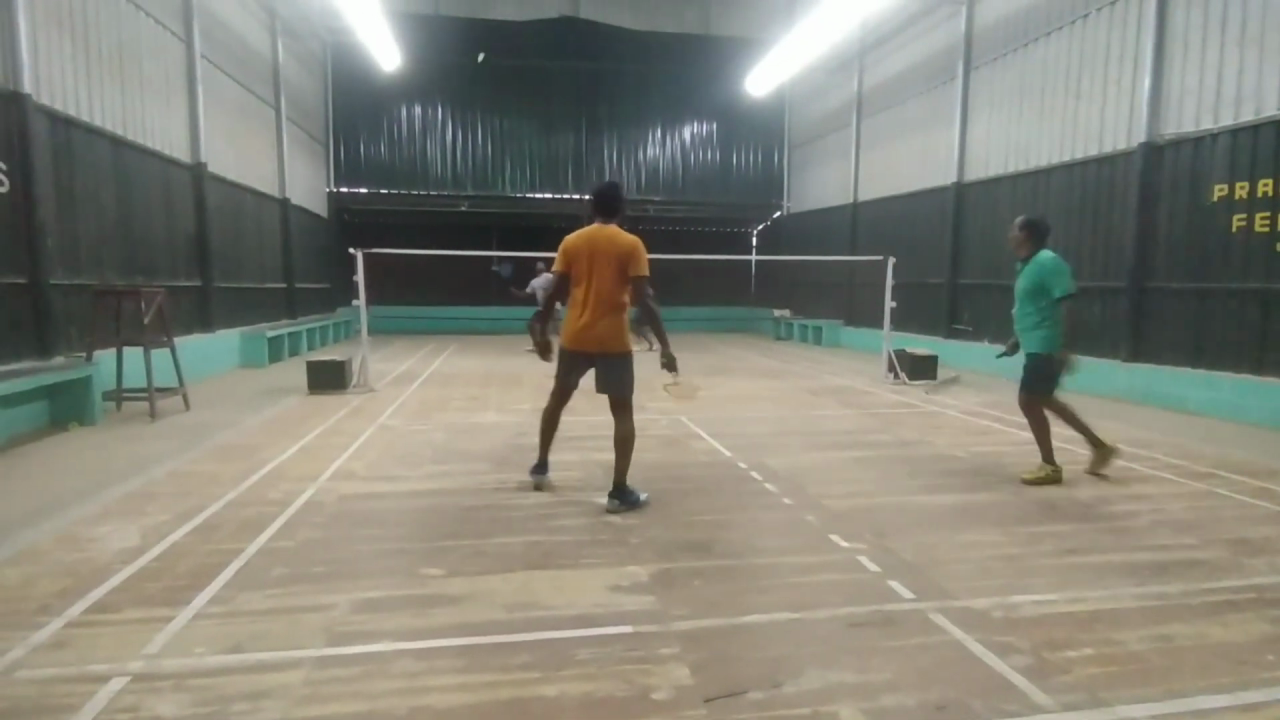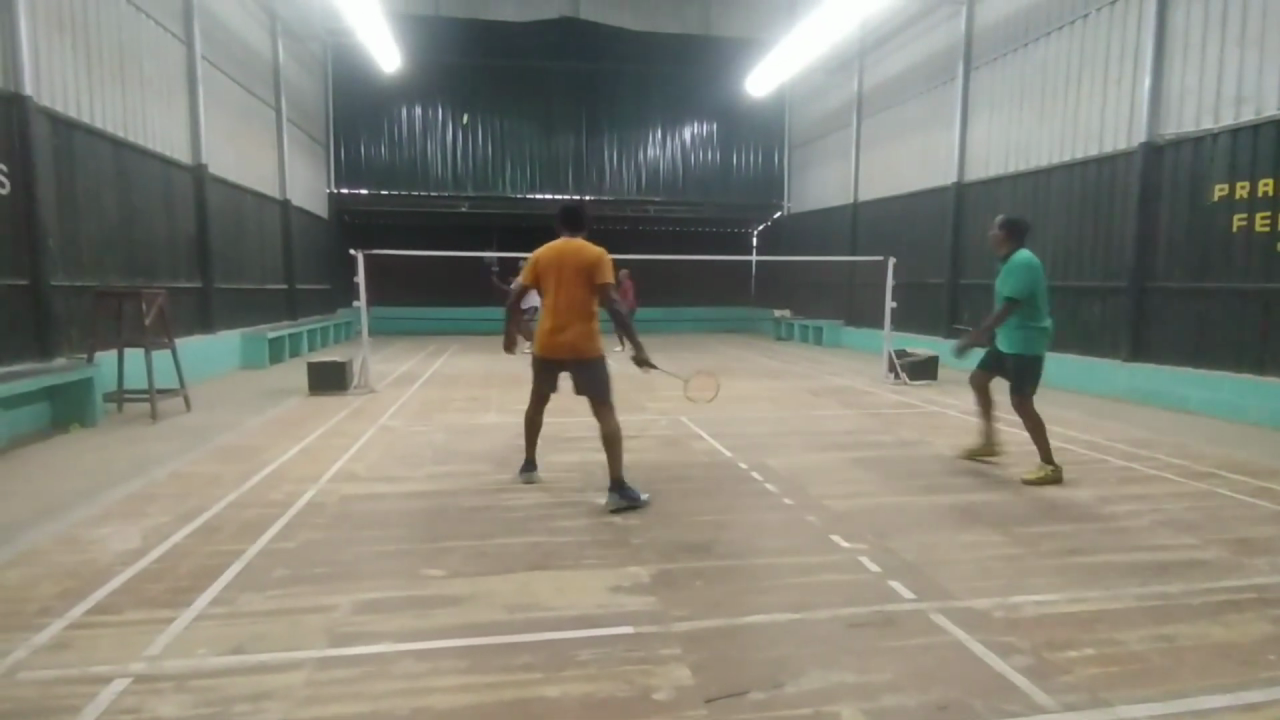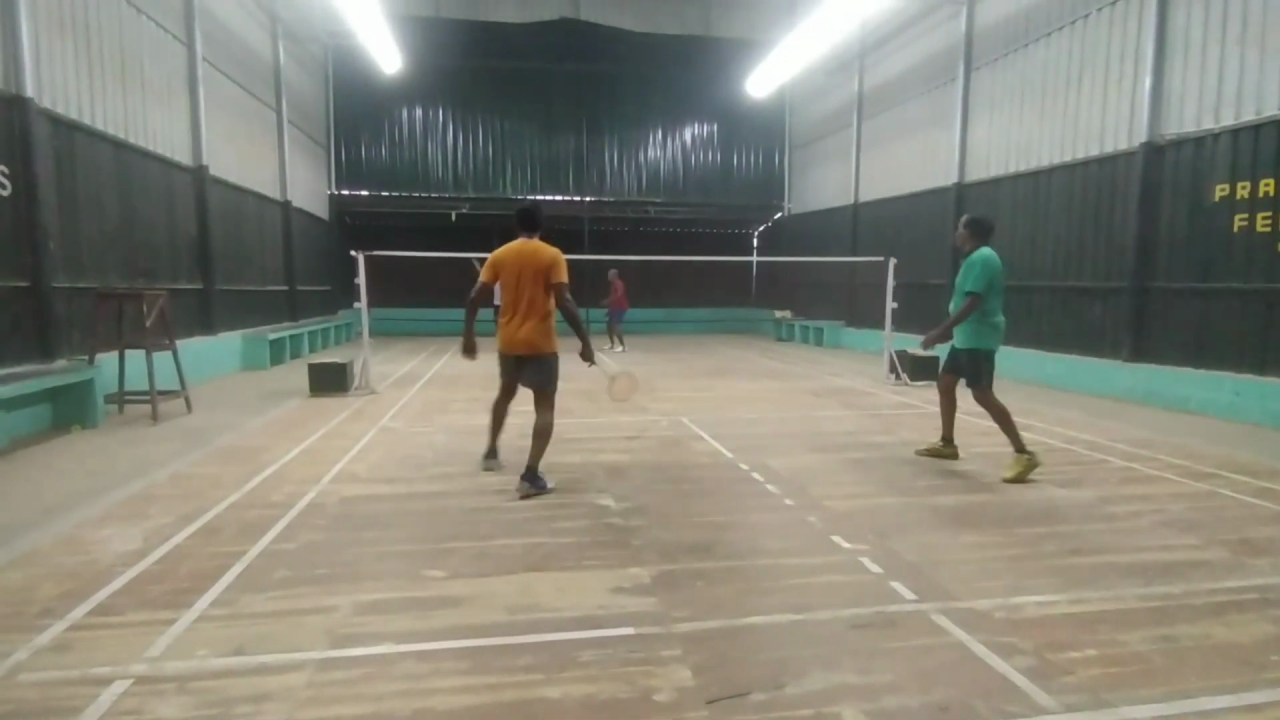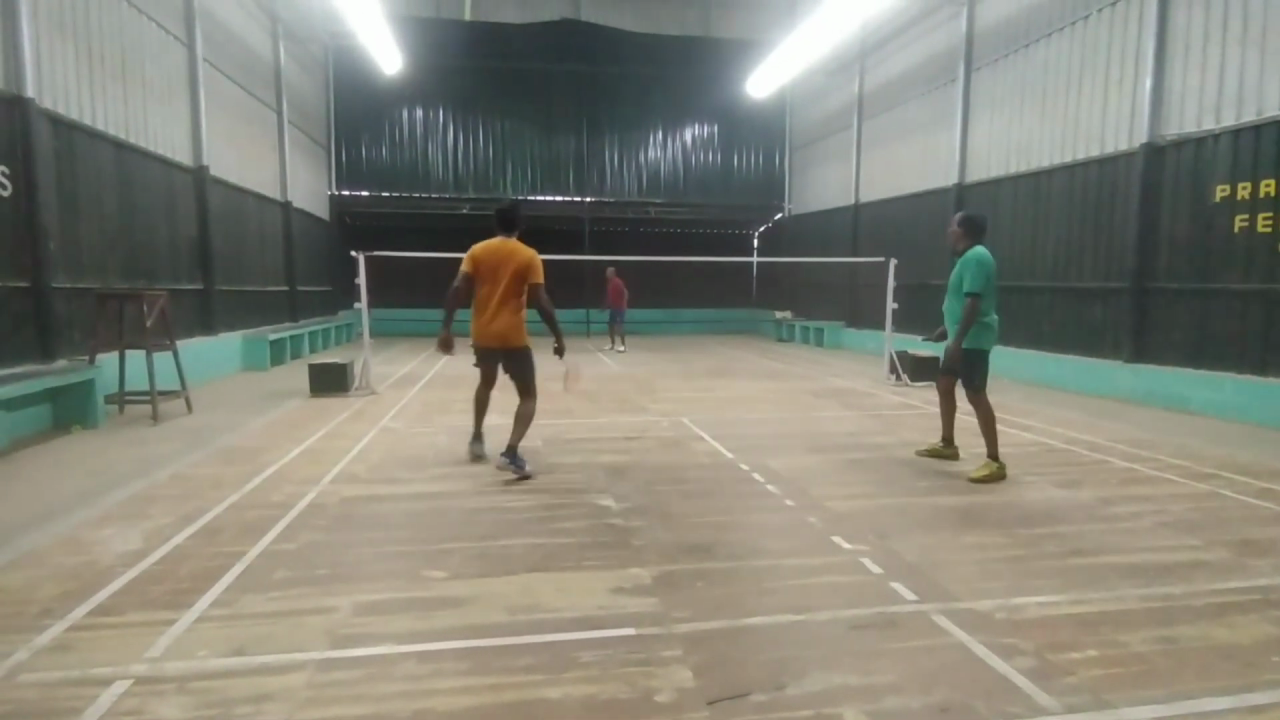
dt=0.3s
person 1, frame 1
left shoulder: (571, 241)
right shoulder: (631, 245)
left elbow: (553, 292)
right elbow: (644, 298)
left wrist: (541, 333)
right wrist: (664, 345)
left hip: (574, 338)
right hip: (613, 340)
left knee: (557, 400)
right knee: (622, 412)
left ankle: (541, 466)
right ankle: (619, 491)
person 1, frame 2
left shoulder: (540, 255)
right shoulder: (597, 255)
left elbow: (515, 297)
right elbow: (612, 304)
left wrist: (510, 330)
right wrist: (637, 346)
left hip: (547, 344)
right hip: (584, 345)
left knee: (537, 401)
right knee: (605, 412)
left ankle: (529, 465)
right ankle: (618, 488)
person 1, frame 3
left shoulder: (499, 255)
right shoulder: (552, 256)
left elbow: (475, 298)
right elbow: (565, 302)
left wrist: (468, 335)
right wrist: (585, 342)
left hip: (509, 341)
right hip: (542, 343)
left knee: (506, 393)
right knee: (545, 407)
left ankle: (491, 451)
right ankle: (530, 475)
person 1, frame 4
left shoulder: (477, 251)
right shoulder: (529, 257)
left elbow: (457, 289)
right elbow: (541, 302)
left wrist: (446, 328)
right wrist: (558, 338)
left hip: (483, 334)
right hip: (513, 336)
left knee: (486, 382)
right knee: (527, 396)
left ankle: (477, 438)
right ankle: (511, 452)
person 2, frame 1
left shoulder: (1048, 262)
right shoulder: (1027, 265)
left elbow: (1064, 304)
left wrist: (1064, 348)
right wrist: (1017, 339)
left hip: (1046, 346)
right hip: (1035, 344)
left knee: (1028, 400)
right knee: (1044, 400)
left ankle: (1050, 465)
right ankle: (1099, 447)
person 2, frame 2
left shoulder: (1023, 263)
right shoulder: (1011, 261)
left elbow: (1008, 307)
left wrist: (972, 337)
right wrist: (985, 335)
left hip: (1026, 343)
right hip: (1008, 340)
left knee: (1021, 402)
right knee: (978, 380)
left ankle: (1050, 466)
right ankle: (988, 441)
person 2, frame 3
left shoulder: (981, 259)
right shoulder: (976, 258)
left elbow: (972, 303)
left wrist: (941, 331)
right wrist: (950, 330)
left hip: (979, 339)
right hip: (966, 337)
left knee: (983, 396)
right knee: (945, 383)
left ankle: (1024, 455)
right ankle: (947, 443)
person 2, frame 4
left shoulder: (975, 258)
right shoulder: (968, 257)
left elbow: (973, 303)
left wrist: (957, 341)
right wrist: (947, 330)
left hip: (972, 339)
right hip: (961, 338)
left knee: (976, 395)
right knee: (944, 385)
left ankle: (995, 461)
right ankle: (947, 444)
